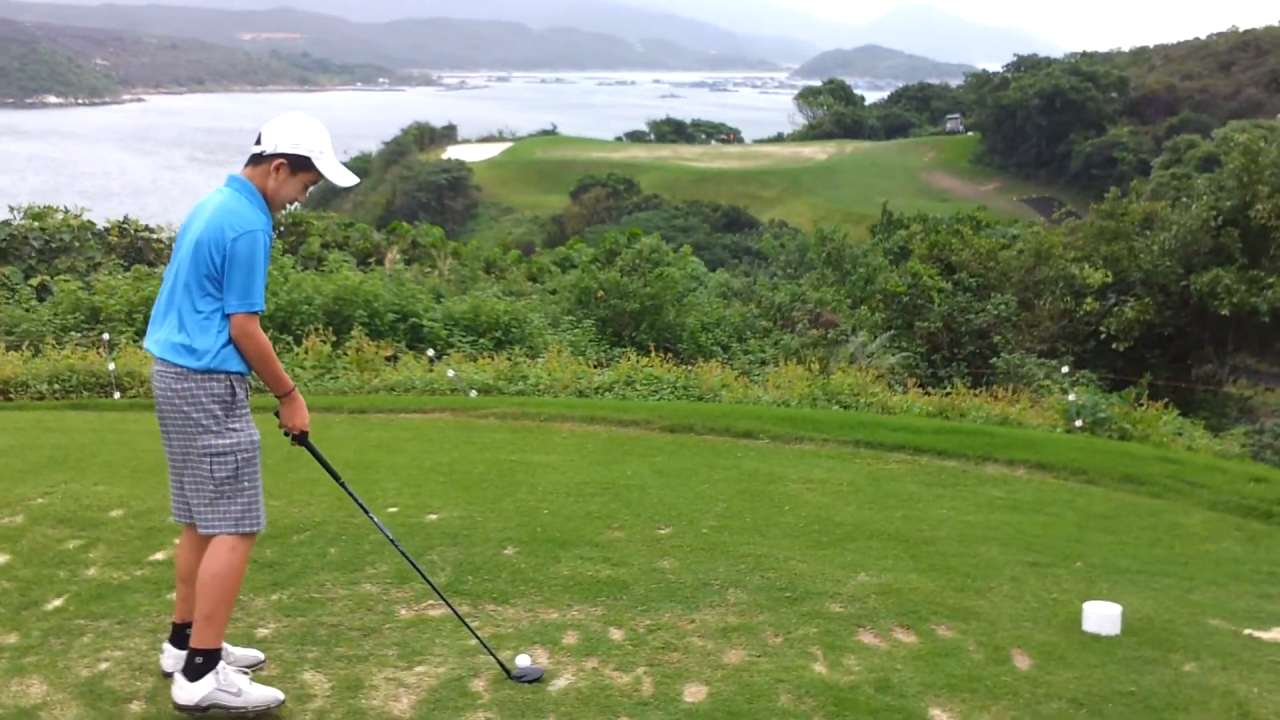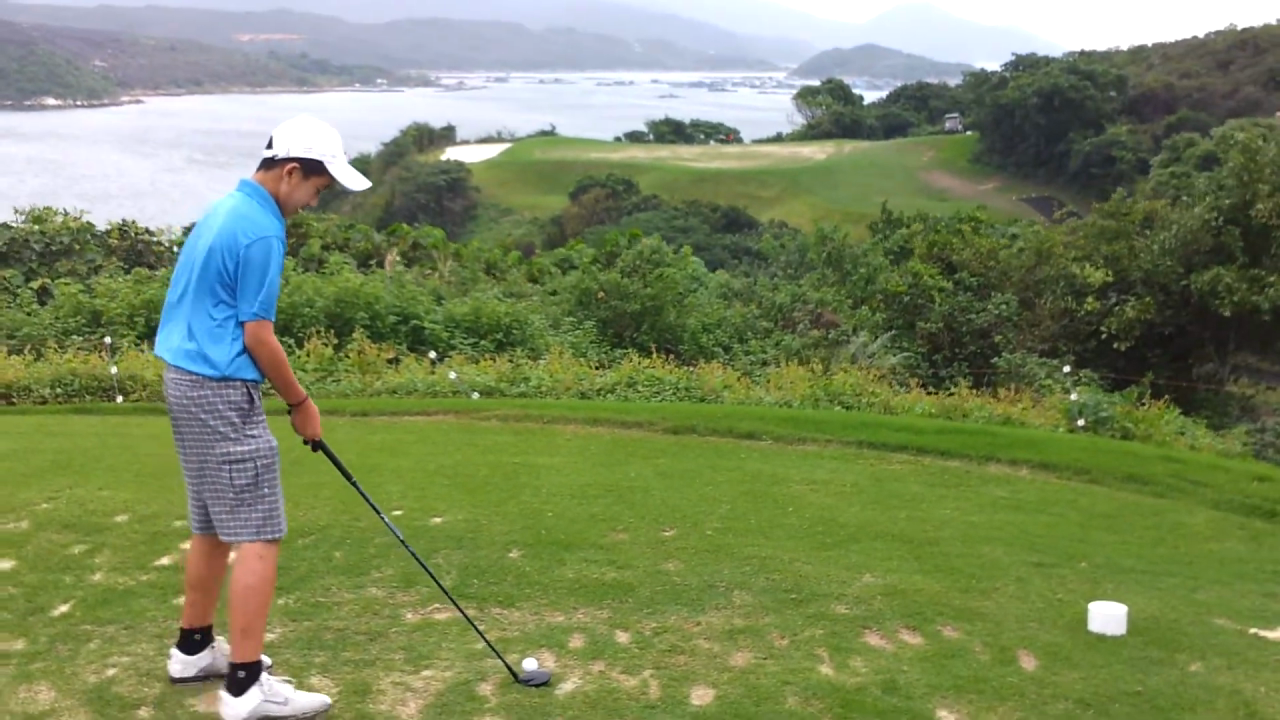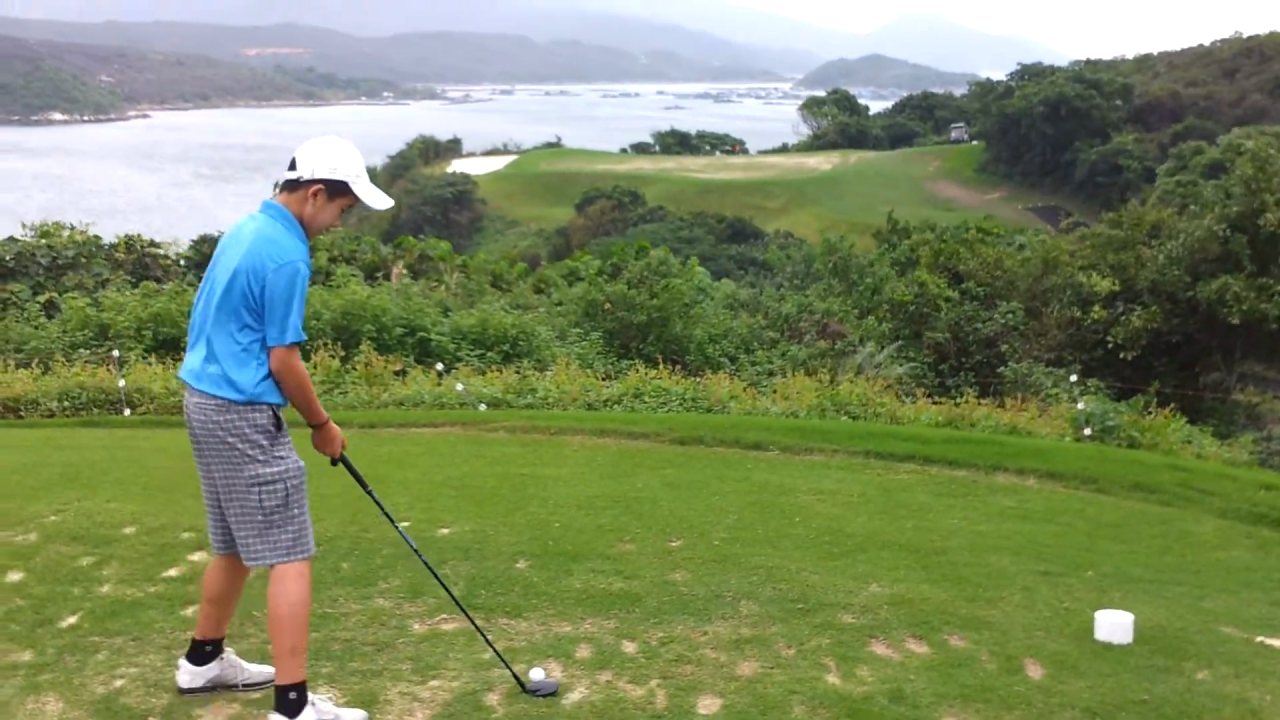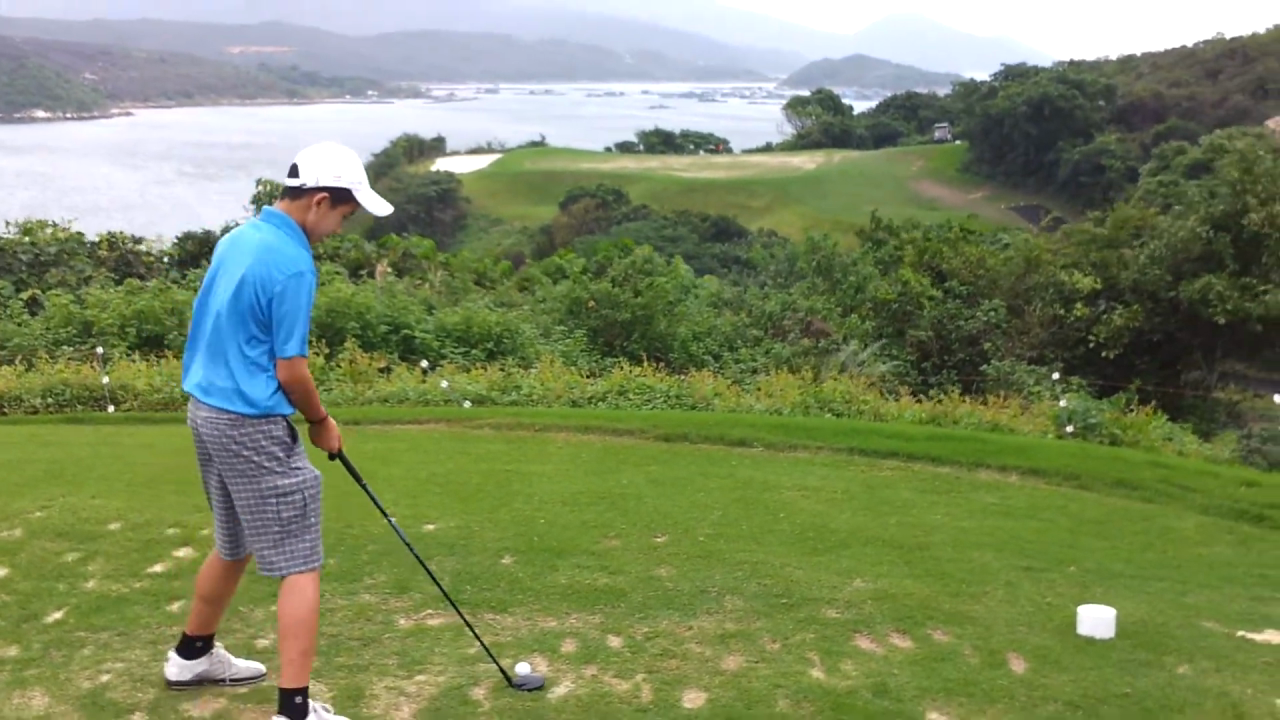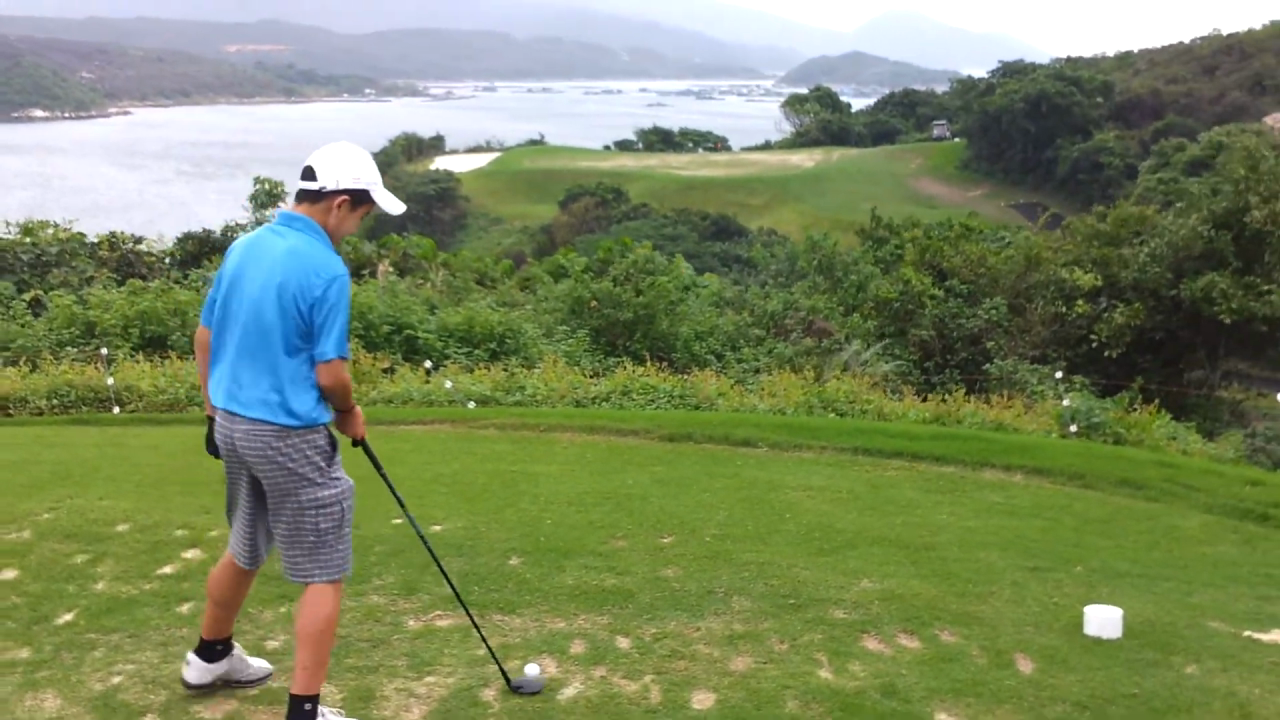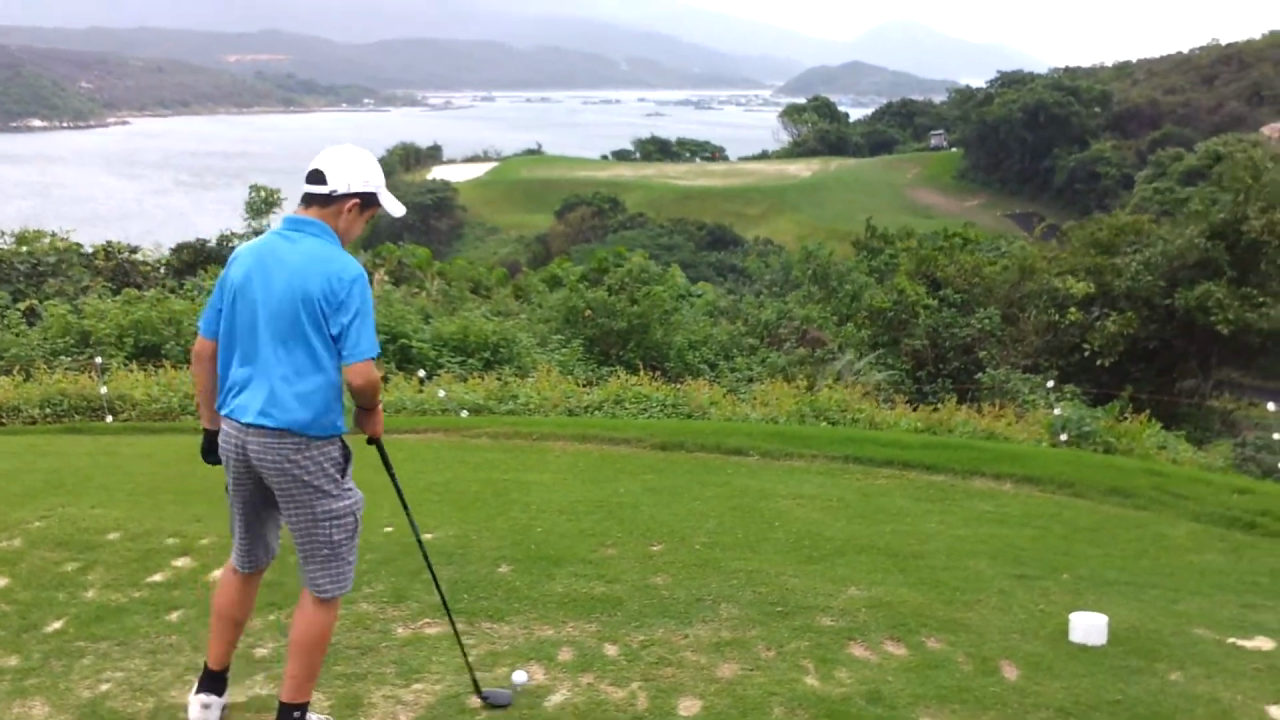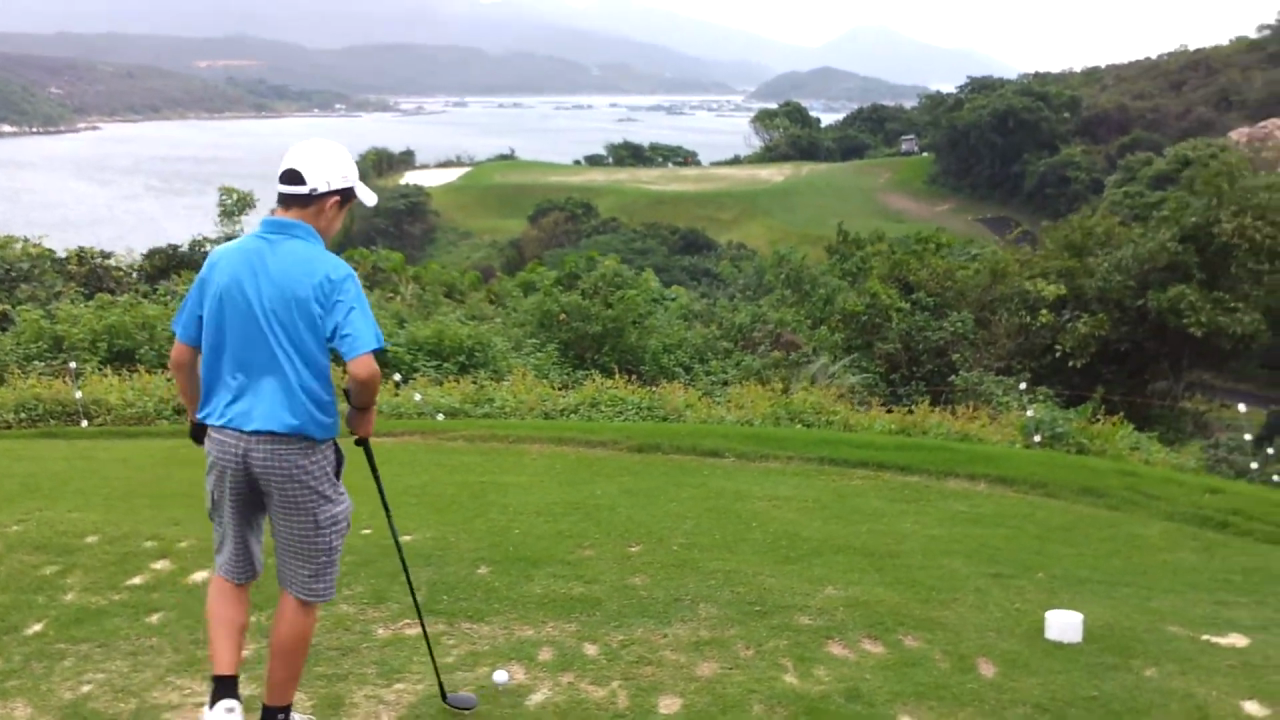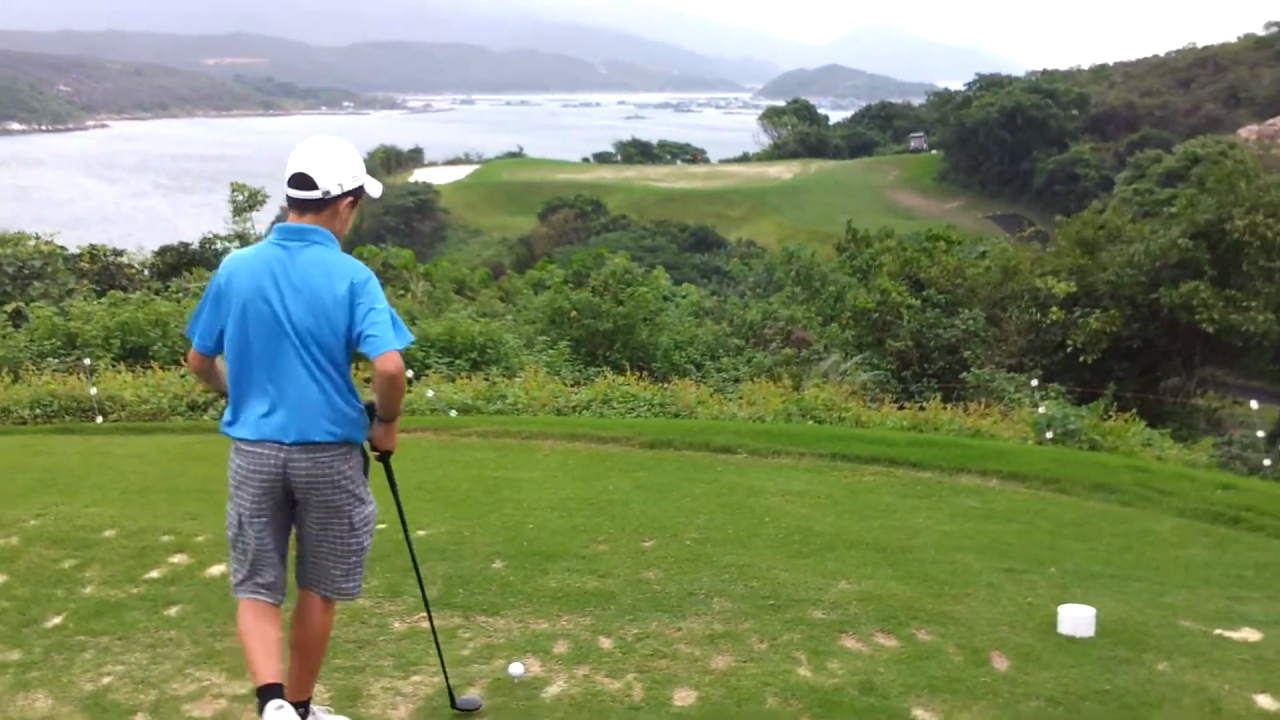
dt=0.1s
person 1, frame 1
left shoulder: (214, 204)
right shoulder: (247, 223)
right elbow: (243, 329)
right wrist: (289, 396)
left hip: (177, 374)
right hip: (207, 385)
left knee: (203, 520)
right knee: (234, 526)
left ankle: (186, 641)
right ankle: (201, 670)
person 1, frame 2
left shoulder: (223, 210)
right shoulder: (261, 231)
right elbow: (259, 336)
right wrist: (301, 405)
left hip: (186, 381)
right hip: (220, 393)
left knee: (214, 529)
right knee: (257, 536)
left ankle: (195, 646)
person 1, frame 3
left shoulder: (244, 231)
right shoulder: (286, 254)
right elbow: (282, 360)
right wrist: (322, 424)
left hip: (206, 402)
right hip: (244, 414)
left knee: (234, 544)
right knee: (288, 556)
left ankle: (204, 658)
person 1, frame 4
left shoulder: (236, 240)
right shoulder: (293, 264)
left elbow: (203, 331)
right elbow: (291, 371)
right wrist: (322, 424)
left hip: (207, 413)
right hip: (255, 428)
left knee: (234, 545)
right knee: (299, 567)
left ankle: (192, 653)
person 1, frame 5
left shoulder: (246, 245)
right shoulder: (326, 269)
left elbow: (206, 338)
right elbow: (330, 374)
left wrist: (218, 415)
right wrist: (350, 415)
left hip: (233, 424)
right hip: (290, 436)
left knee: (248, 546)
right knee: (323, 575)
left ankle: (211, 655)
person 1, frame 6
left shoulder: (244, 256)
right shoulder: (344, 273)
left elbow: (203, 351)
right elbow: (362, 374)
left wrist: (211, 425)
right wrist: (372, 412)
left hip: (239, 435)
right hip: (308, 444)
left knee: (245, 561)
right knee: (322, 587)
person 1, frame 7
left shoulder: (221, 260)
right shoulder: (332, 273)
left elbow: (182, 356)
right elbow: (363, 369)
left wrist: (198, 415)
right wrist: (364, 411)
left hip: (226, 440)
right hip: (299, 448)
left knee: (231, 571)
right knee: (304, 588)
person 1, frame 8
left shoulder: (235, 269)
right shoulder: (352, 277)
left elbow: (198, 363)
right elbow: (390, 367)
right wrist: (387, 421)
left hip: (255, 453)
right hip: (329, 455)
left knee: (256, 591)
right knee: (319, 591)
